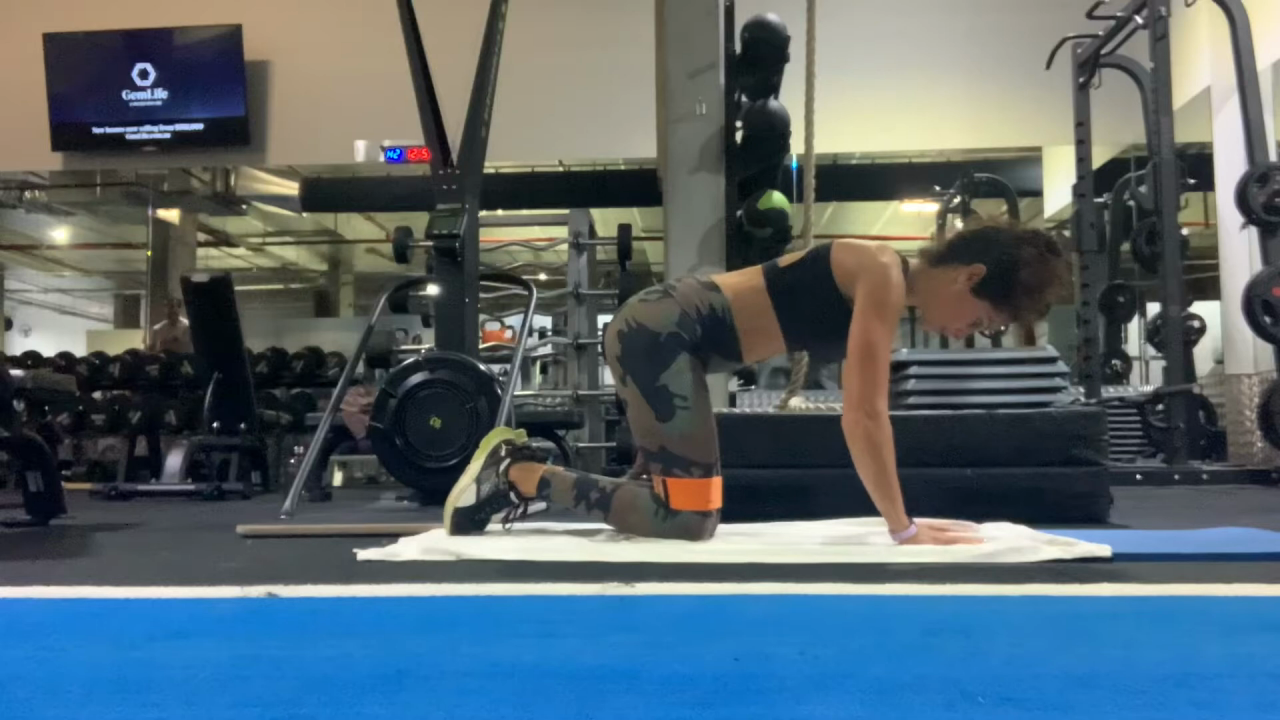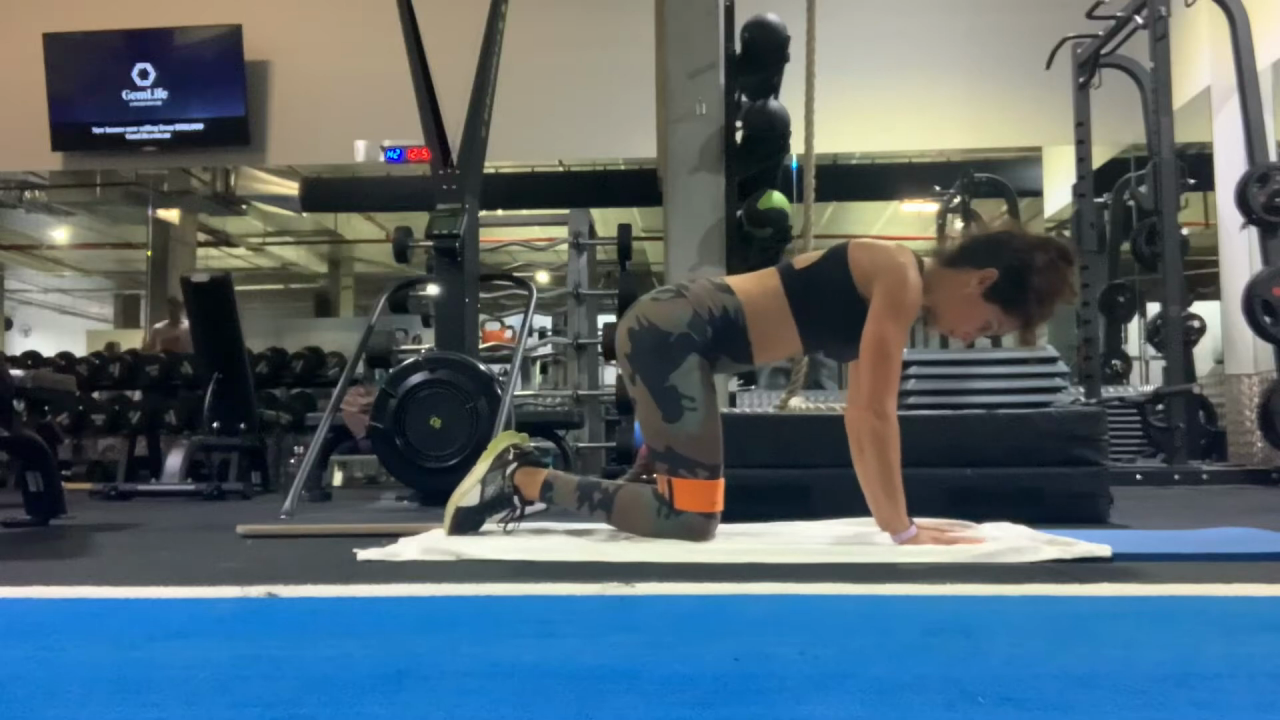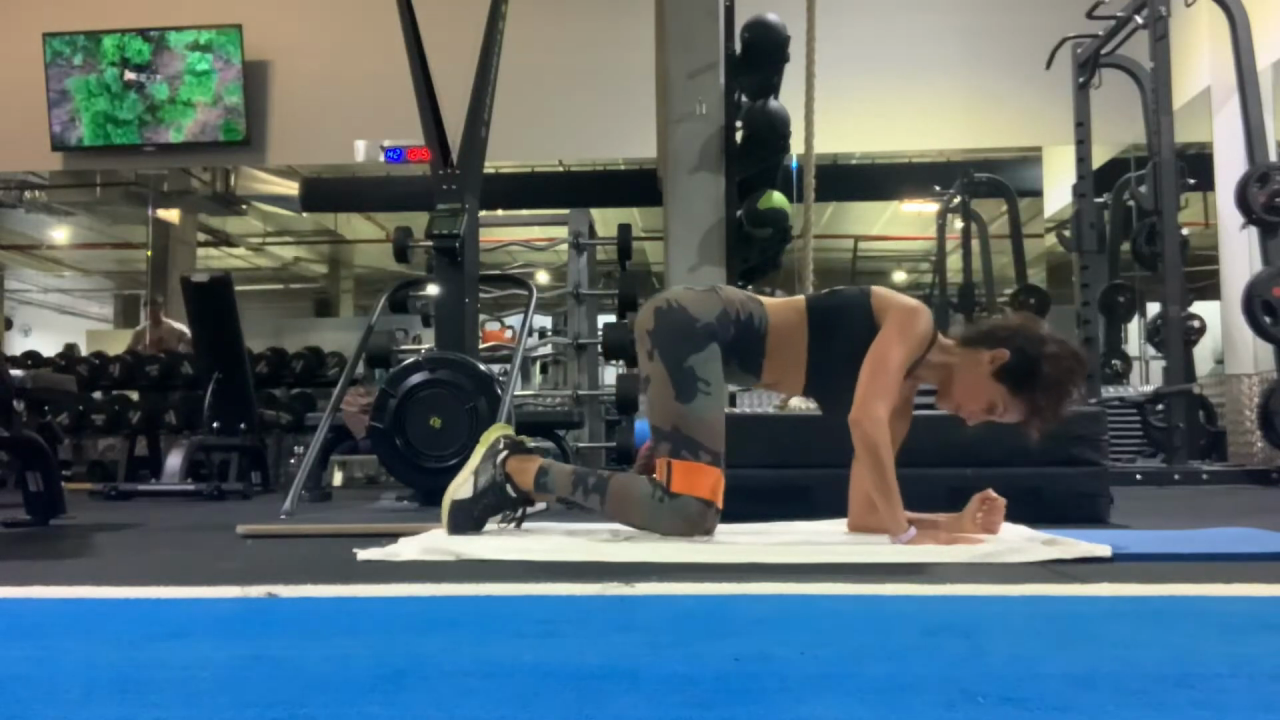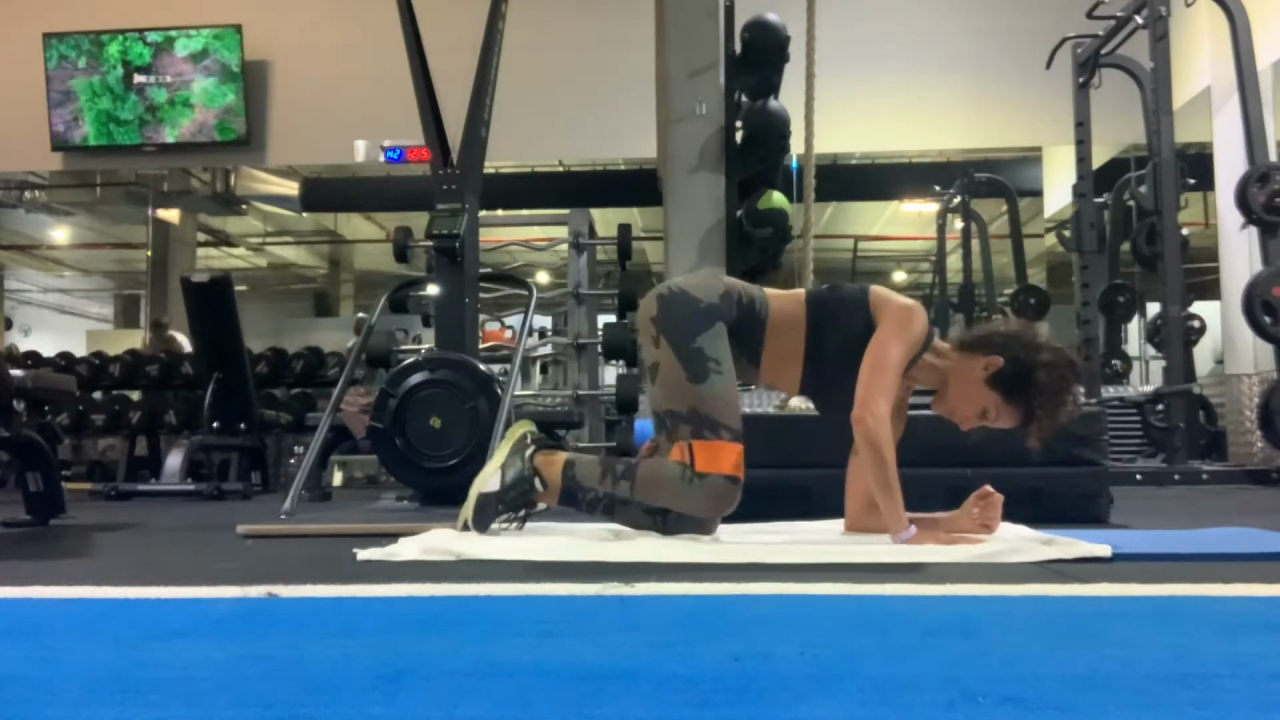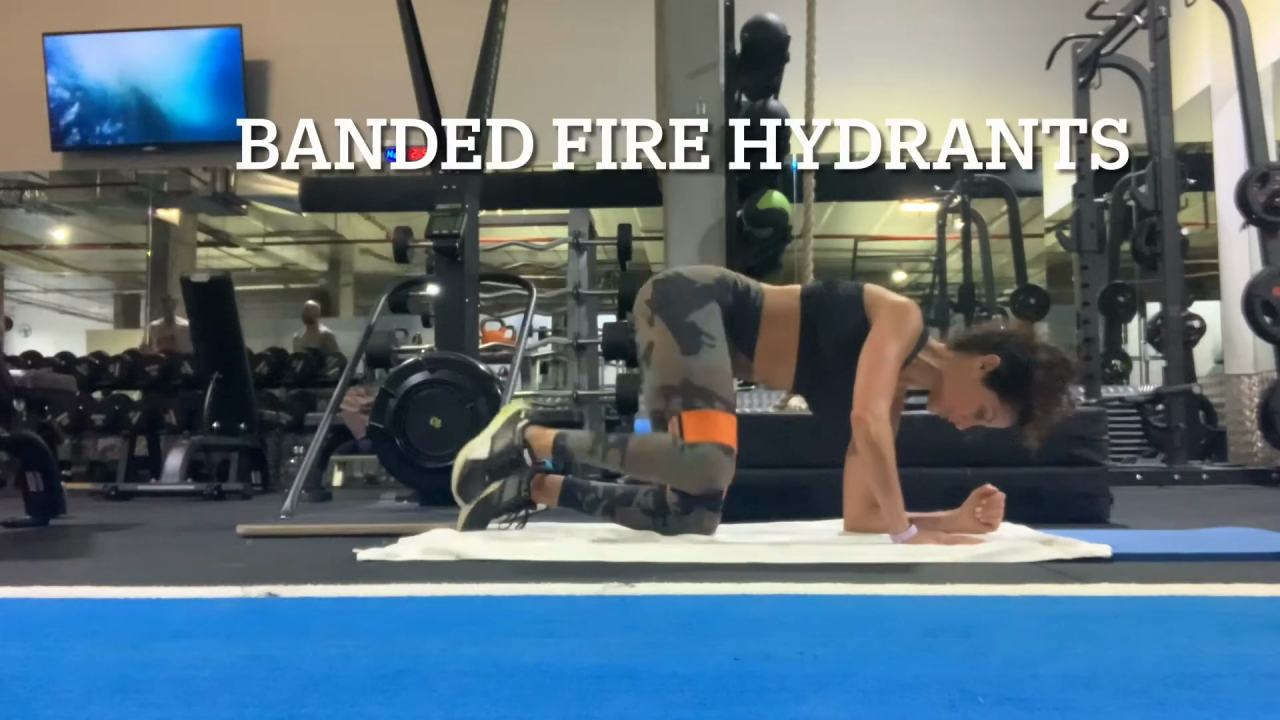
dt=1s
person 1, frame 1
left shoulder: (876, 295)
right shoulder: (883, 275)
left elbow: (855, 420)
right elbow: (869, 415)
left wrist: (897, 518)
right wrist: (904, 530)
left hip: (664, 338)
right hip: (657, 333)
left knee: (686, 508)
right knee: (686, 519)
left ankle: (518, 467)
right ankle: (512, 473)
person 1, frame 2
left shoulder: (884, 300)
right shoulder: (900, 276)
left elbow: (860, 417)
right elbow: (877, 413)
left wrist: (884, 515)
right wrist: (904, 528)
left hip: (678, 338)
right hip: (671, 332)
left knee: (687, 507)
right knee: (688, 521)
left ankle: (525, 473)
right ankle: (517, 477)
person 1, frame 3
left shoulder: (904, 398)
right shoulder: (911, 321)
left elbow: (861, 515)
right elbow: (863, 420)
left wrist: (953, 522)
right wrist: (905, 530)
left hip: (708, 346)
right hip: (692, 320)
left knee: (695, 517)
right knee: (688, 506)
left ankle: (531, 481)
right ankle: (511, 463)
person 1, frame 4
left shoulder: (900, 396)
right shoulder: (908, 319)
left elbow: (858, 515)
right elbow: (865, 417)
left wrist: (949, 521)
right wrist: (905, 530)
left hip: (710, 342)
right hip: (695, 312)
left knee: (696, 512)
right knee: (714, 490)
left ankle: (542, 475)
right ankle: (539, 463)
person 1, frame 5
left shoulder: (896, 393)
right shoulder: (902, 317)
left elbow: (858, 516)
right elbow: (864, 418)
left wrist: (951, 519)
right wrist: (905, 529)
left hip: (710, 339)
right hip: (690, 301)
left knee: (693, 517)
right knee: (707, 465)
left ankle: (541, 483)
right ankle: (531, 439)
